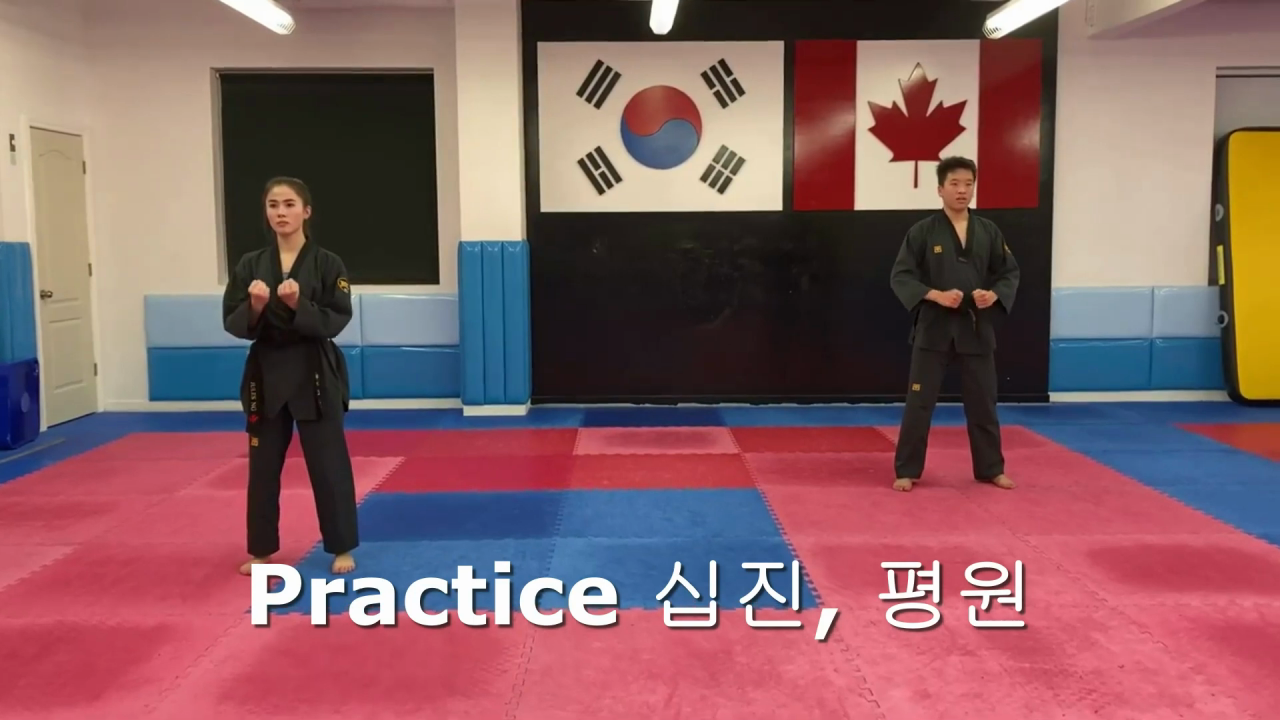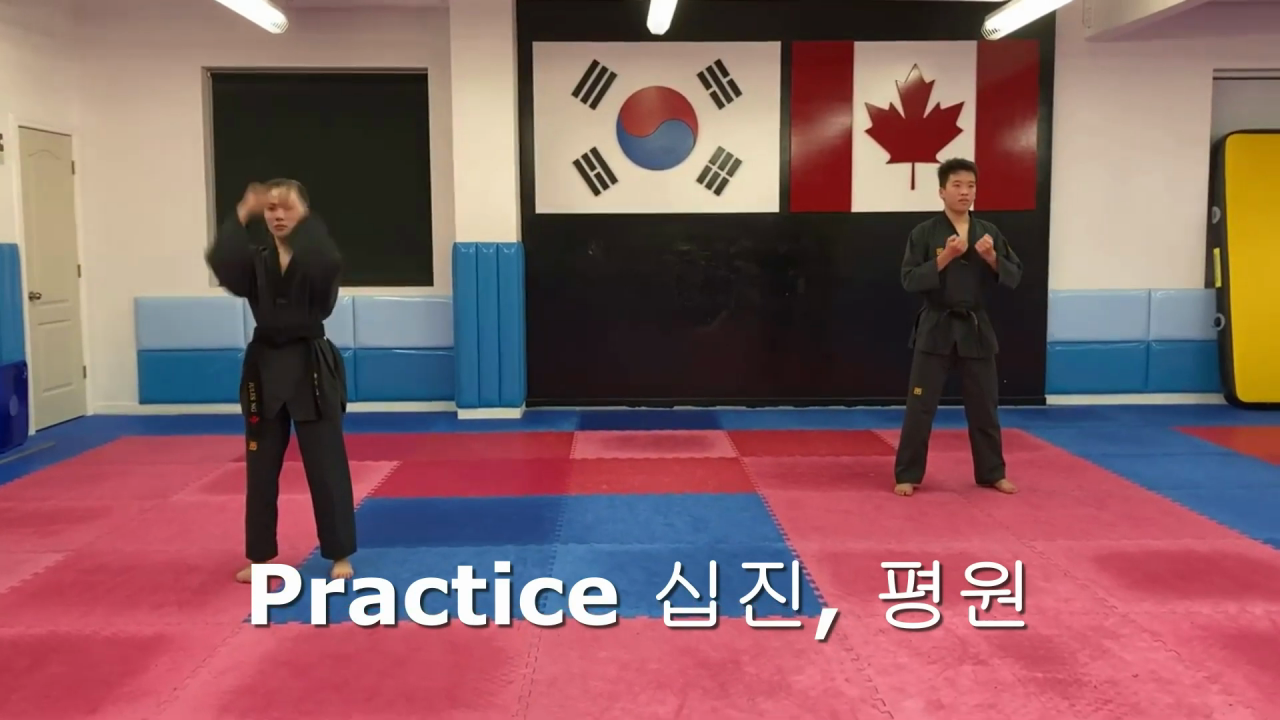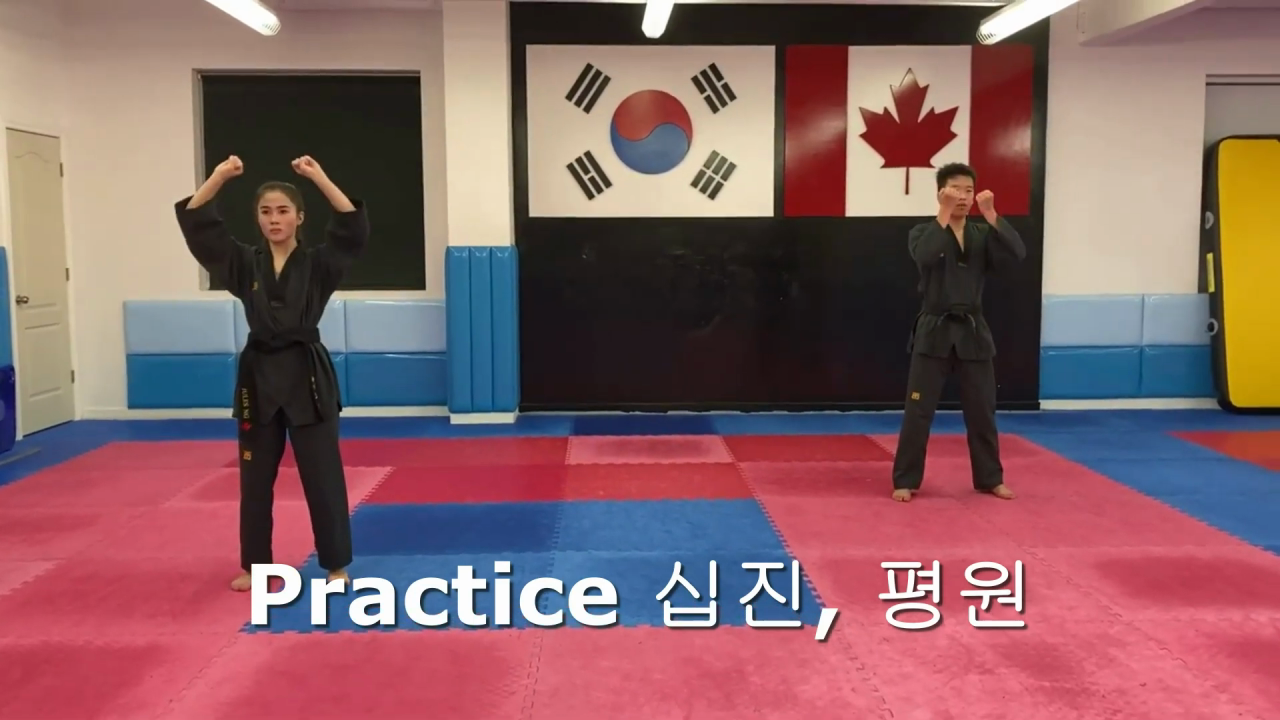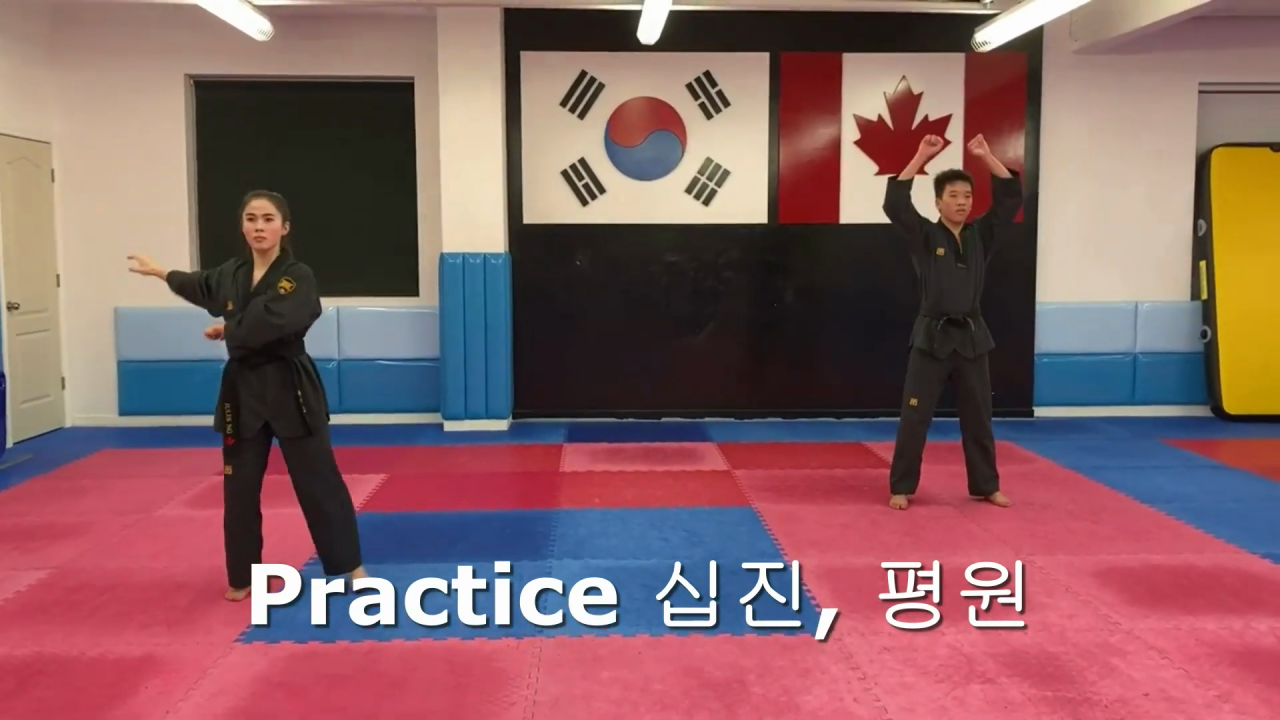
dt=0.5s
person 1, frame 1
left shoulder: (327, 264)
right shoulder: (251, 265)
left elbow: (338, 319)
right elbow: (232, 320)
left wrist: (300, 305)
right wrist: (252, 308)
left hip: (315, 370)
right hip: (266, 371)
left knee: (328, 463)
right knee: (263, 465)
left ankle: (341, 547)
right ankle: (261, 549)
person 1, frame 2
left shoulder: (319, 260)
right shoulder: (253, 261)
left elbow: (325, 262)
right elbow: (221, 260)
left wrist: (300, 216)
right wrist: (242, 216)
left hip: (313, 368)
right hip: (266, 369)
left knee: (327, 467)
right knee: (261, 470)
left ankle: (340, 554)
right ankle: (259, 555)
person 1, frame 3
left shoulder: (318, 263)
right shoulder: (243, 262)
left elbow: (354, 228)
right elbow: (195, 223)
left wrist: (320, 179)
right wrist: (218, 178)
left hip: (307, 374)
right hip: (259, 376)
left knee: (323, 474)
right knee: (256, 476)
left ankle: (336, 565)
right ankle: (255, 564)
person 1, frame 4
left shoulder: (298, 278)
right shoulder: (228, 275)
left elbow: (268, 324)
right elbow: (195, 285)
left wrist: (222, 328)
right wrist: (154, 268)
left hip: (291, 387)
right hip: (242, 389)
left knee: (318, 478)
right knee: (239, 489)
left ankle: (350, 566)
right ankle: (243, 577)
person 2, frame 1
left shoulder: (989, 231)
right shoulder: (922, 231)
left elbow: (1010, 272)
right elbow: (900, 276)
left wrist: (995, 294)
right wrist: (935, 295)
left hip: (977, 325)
right hip: (934, 325)
left knee: (983, 402)
right knee: (920, 401)
left ankle: (991, 468)
right ankle: (907, 471)
person 2, frame 2
left shoulder: (988, 232)
right shoulder: (924, 233)
left elbow: (1014, 277)
right elbow: (910, 281)
left wrist: (992, 257)
right wrist: (943, 258)
left hip: (976, 327)
right hip: (936, 327)
left knee: (984, 405)
right knee: (921, 405)
left ankle: (992, 473)
right ankle: (908, 475)
person 2, frame 3
left shoulder: (983, 235)
right shoulder: (923, 231)
left elbow: (1017, 254)
right elbow: (924, 256)
left wrist: (991, 216)
right wrist: (944, 213)
left hip: (973, 331)
right hip: (934, 331)
left knee: (982, 410)
right knee: (918, 410)
left ankle: (990, 478)
right ankle: (905, 481)
person 2, frame 4
left shoulder: (981, 235)
right shoulder: (923, 235)
left elbow: (1010, 197)
right elbow: (894, 203)
left wrist: (987, 157)
right wrist: (920, 157)
left hip: (971, 337)
right hip: (932, 337)
left knee: (978, 416)
right knee: (915, 417)
left ankle: (986, 485)
right ankle: (902, 487)
